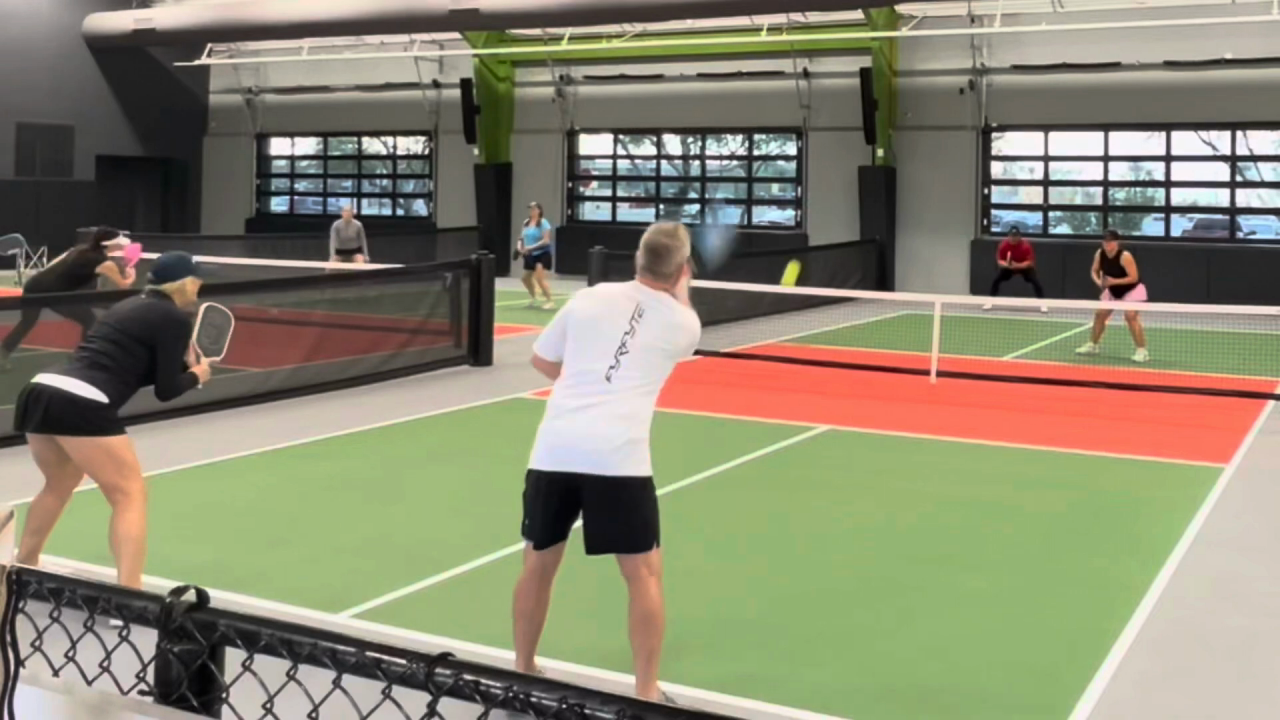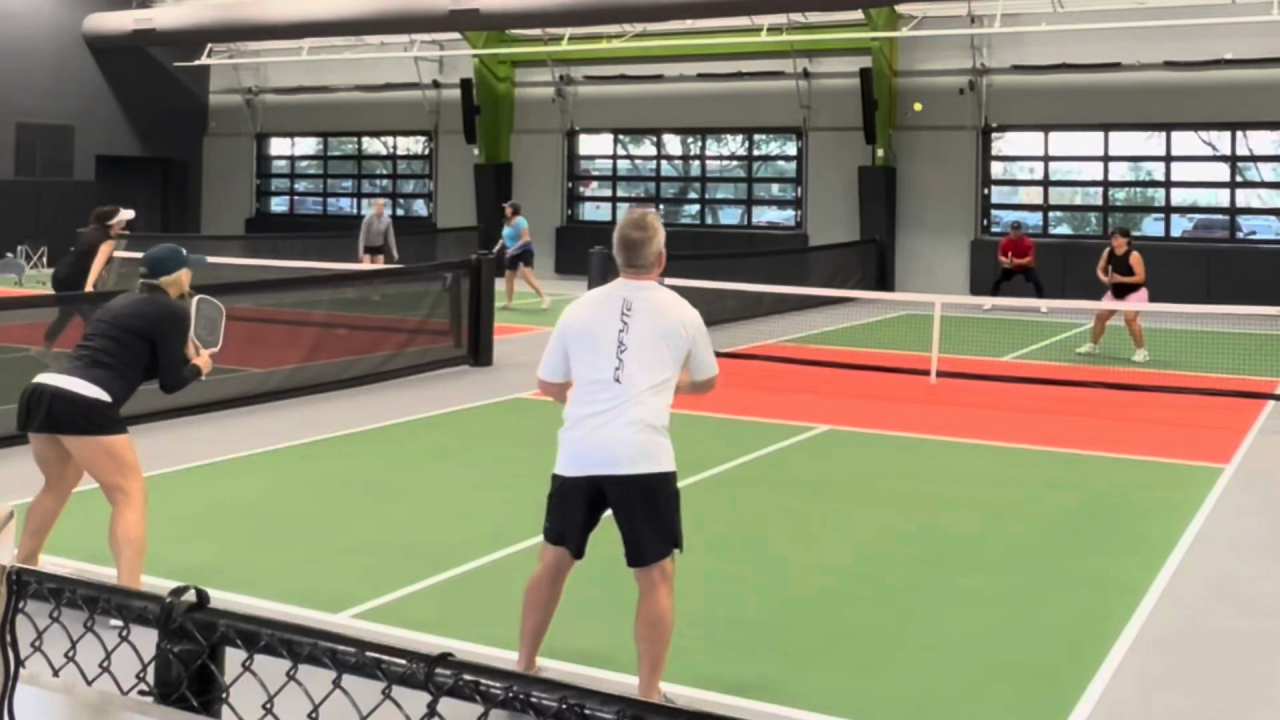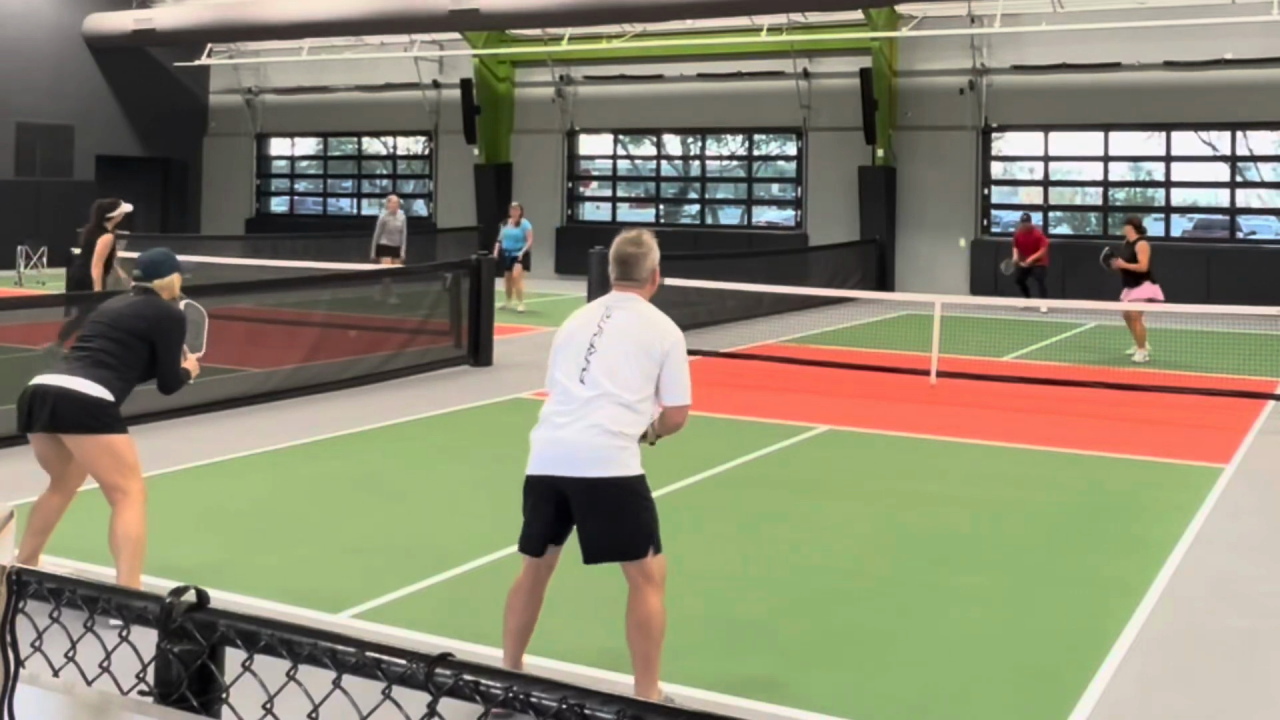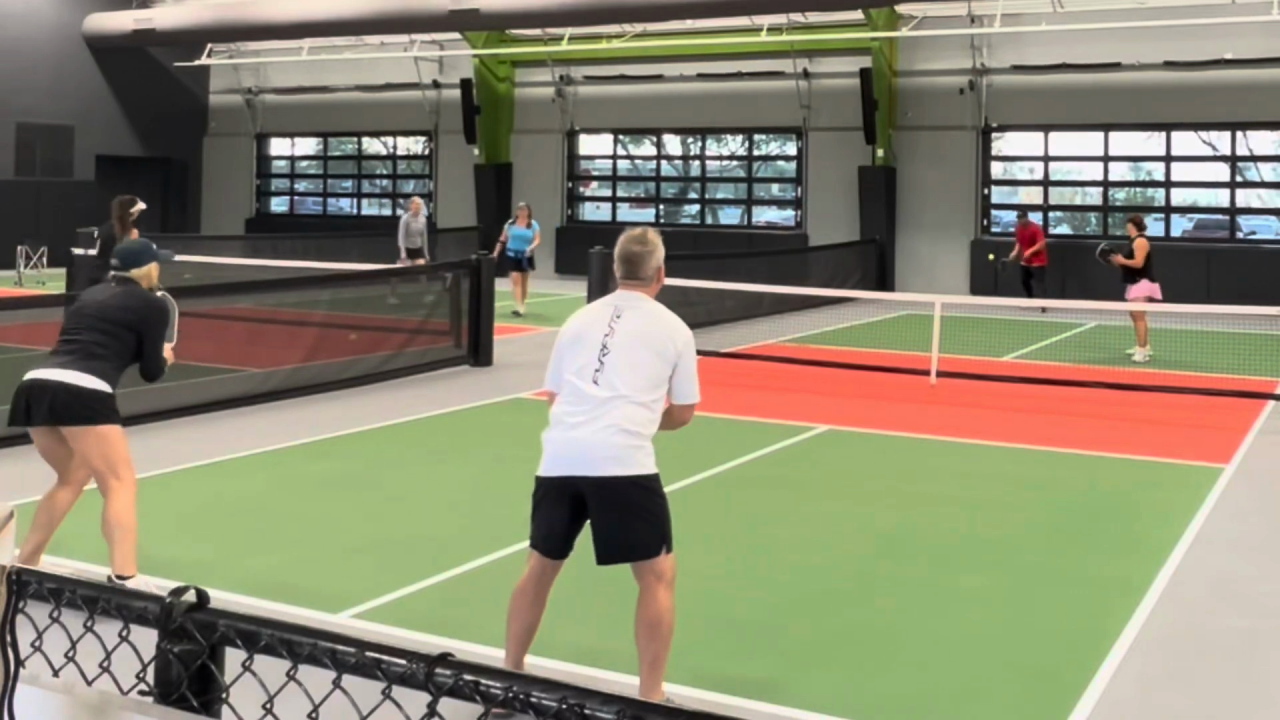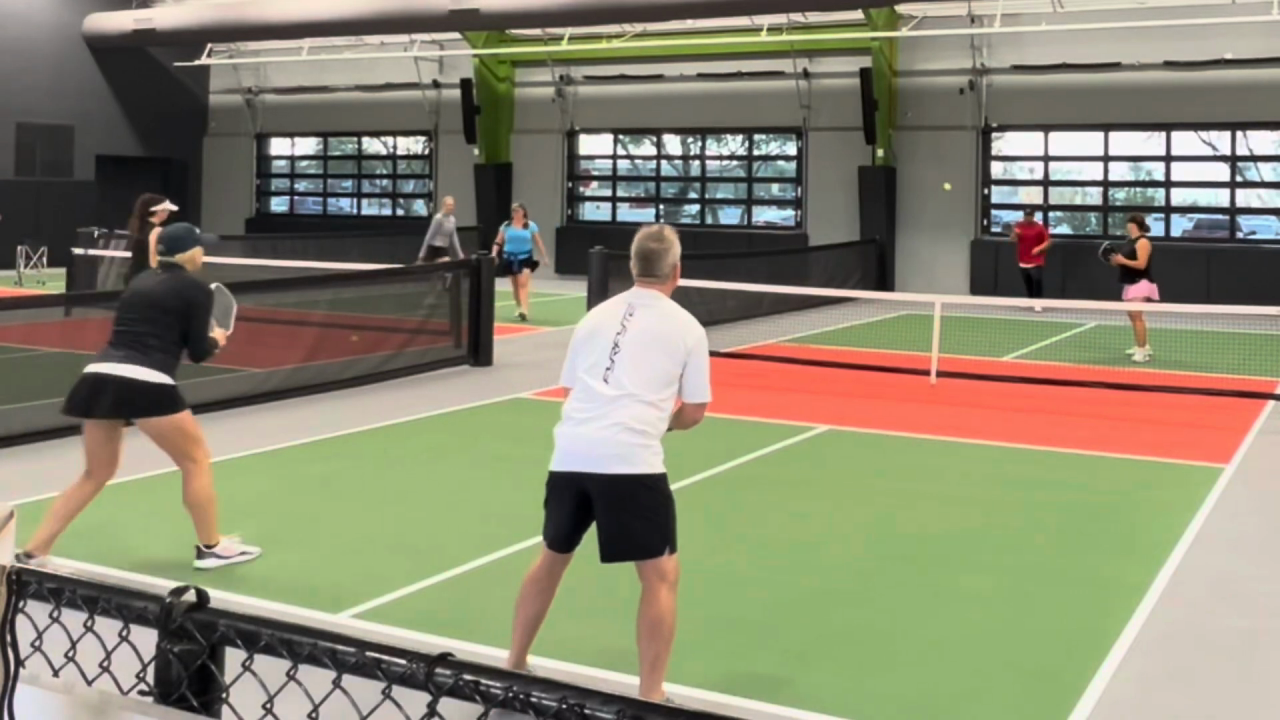
dt=0.5s
person 1, frame 1
left shoulder: (587, 298)
right shoulder: (680, 324)
left elbow: (543, 361)
right wrist: (678, 294)
left hip: (554, 451)
right hip: (618, 458)
left knee: (540, 562)
right knee: (644, 573)
left ankle: (523, 674)
right ankle: (647, 696)
person 1, frame 2
left shoulder: (578, 310)
right shoulder: (681, 313)
left elbow: (549, 386)
right elbow: (706, 382)
left hip: (578, 457)
right hip: (643, 460)
left knee: (553, 563)
right knee: (656, 578)
left ankle: (524, 671)
right ankle: (649, 698)
person 1, frame 3
left shoulder: (576, 321)
right shoulder: (664, 330)
right elbow: (675, 418)
left hip: (547, 457)
right hip: (609, 463)
left knee: (536, 564)
right knee: (647, 576)
left ankle: (508, 677)
right ankle: (647, 697)
person 1, frame 4
left shoulder: (579, 319)
right shoulder: (673, 329)
right elbow: (682, 413)
left hip: (560, 459)
right hip: (623, 464)
left knee: (541, 566)
right knee: (657, 576)
right ankle: (650, 700)
person 1, frame 5
left shoulder: (596, 316)
right shoulder: (686, 327)
right elbow: (694, 412)
left hip: (570, 454)
right hip: (631, 461)
left knee: (553, 557)
right knee: (660, 576)
left ankle: (513, 670)
right ankle: (649, 701)
person 2, frame 1
left shoulder: (131, 305)
right shoulder: (175, 319)
right elbow: (165, 391)
left wrist: (184, 364)
right wrist: (196, 375)
left hip: (39, 392)
right hip: (81, 405)
left knee: (61, 483)
right knee: (130, 494)
person 2, frame 2
left shoulder: (124, 302)
right shoulder: (172, 312)
right elbow: (170, 383)
left wrist: (183, 356)
right wrist: (198, 366)
left hip: (40, 392)
right hip: (84, 404)
left knee: (59, 484)
right knee: (130, 494)
person 2, frame 3
left shoulder: (113, 304)
right shoulder: (169, 315)
right elbow: (167, 384)
left wrist: (170, 361)
right wrist: (188, 370)
left hip: (39, 392)
right hip: (84, 402)
left knee: (63, 483)
right knee: (129, 494)
person 2, frame 4
left shoulder: (92, 293)
right shoulder: (152, 304)
right elbow: (151, 372)
left wrist: (148, 352)
right wrist: (164, 358)
left hip: (35, 386)
right hip: (82, 393)
left knee: (74, 476)
right knee: (120, 484)
left ankle: (23, 569)
right ankle: (125, 580)
person 2, frame 5
left shoulder: (140, 282)
right shoulder: (195, 289)
right elbow: (199, 353)
left wrist: (199, 337)
right wrist: (215, 340)
left hip: (97, 378)
right hip: (146, 384)
left knee: (96, 474)
right knee: (197, 460)
left ankle: (30, 557)
right ankle: (212, 547)
